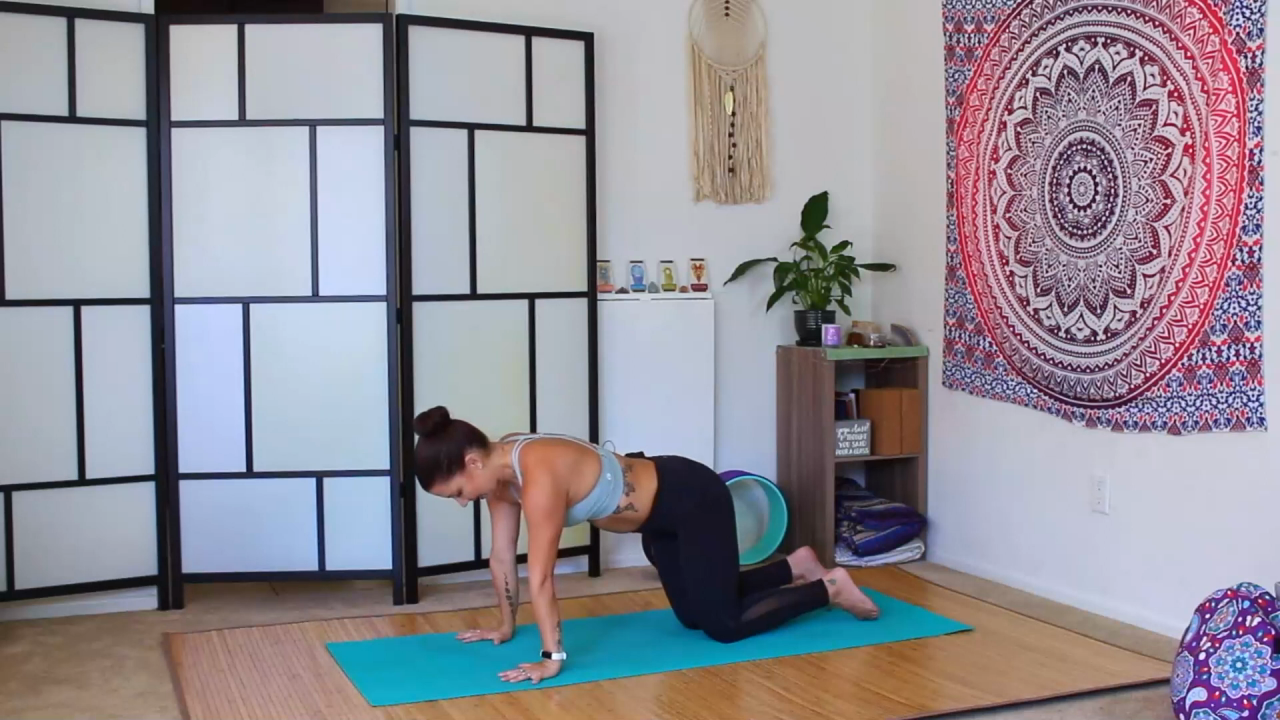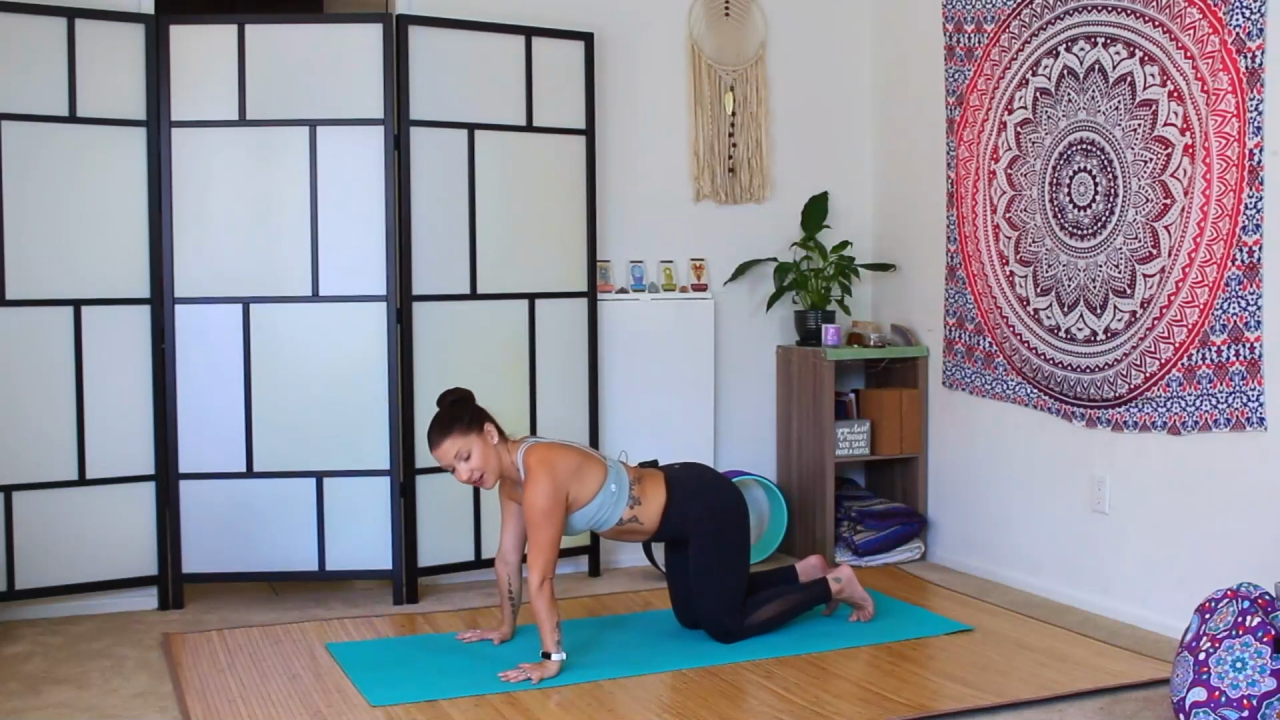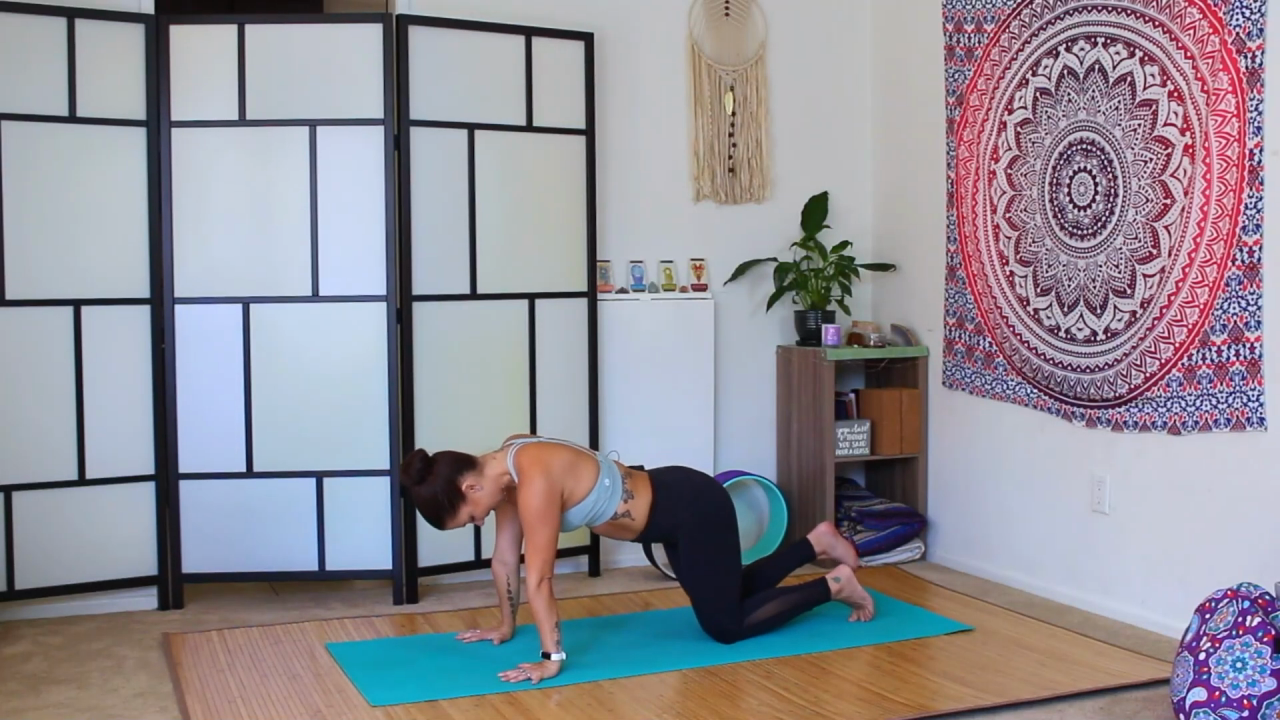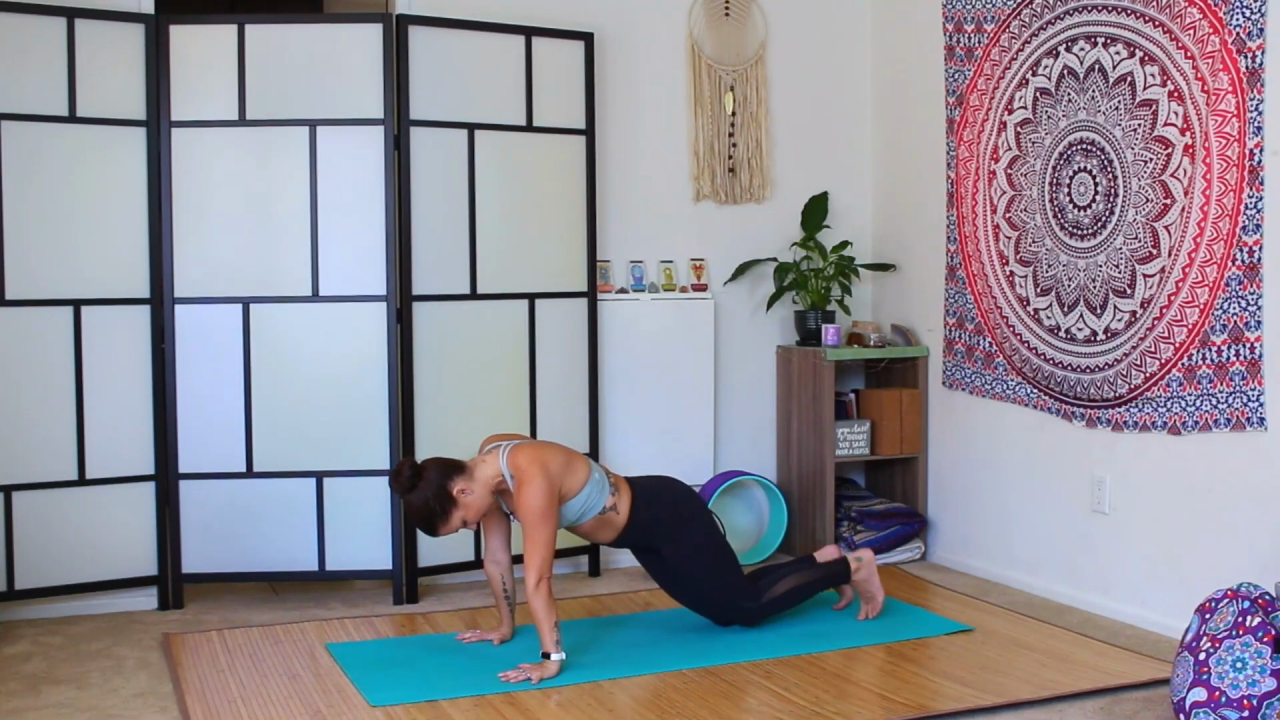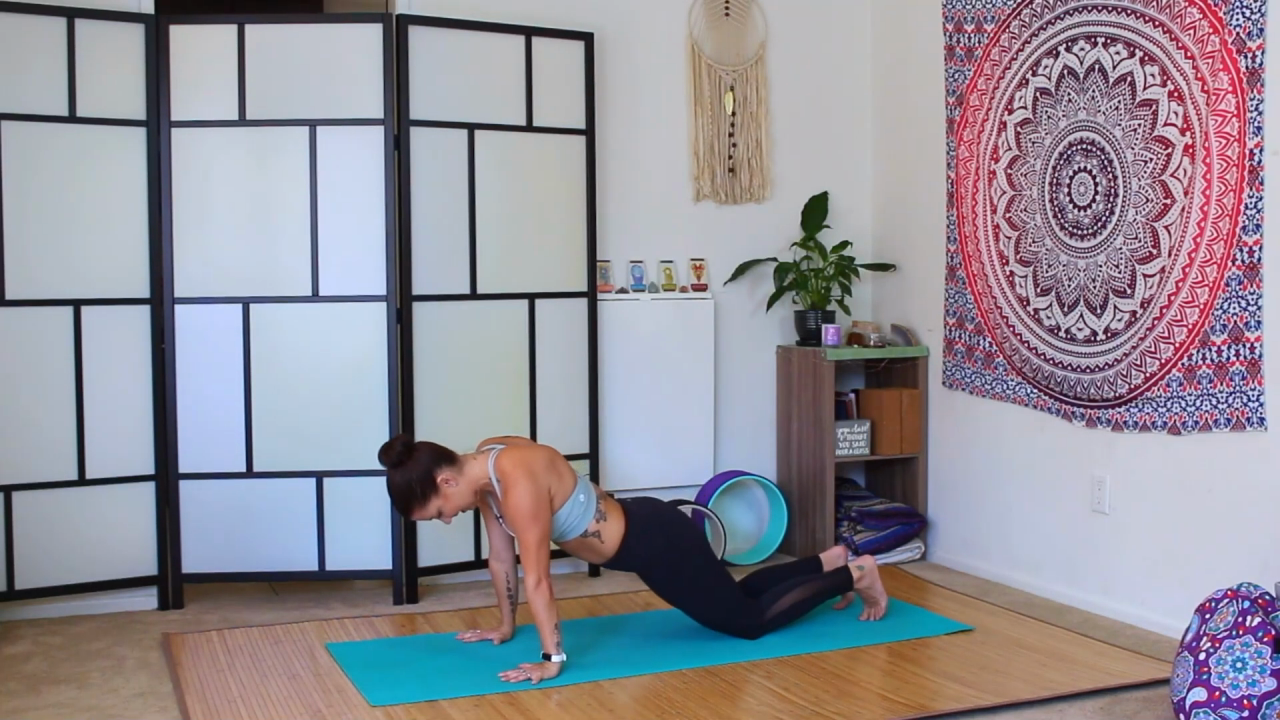
dt=1s
person 1, frame 1
left shoulder: (539, 474)
right shoulder: (500, 466)
left elbow: (540, 575)
right elbow: (502, 557)
left wrist: (552, 657)
right wrist: (505, 625)
left hip: (693, 499)
right hip: (665, 508)
left knee: (723, 625)
right knee: (692, 614)
left ankle: (830, 588)
right ankle: (796, 566)
person 1, frame 2
left shoulder: (540, 474)
right shoulder: (508, 472)
left elbow: (539, 577)
right elbow: (508, 557)
left wrist: (552, 658)
right wrist: (506, 625)
left hip: (708, 507)
right hip: (682, 506)
left knee: (725, 627)
right knee: (692, 616)
left ankle: (834, 586)
right ankle: (804, 573)
person 1, frame 3
left shoulder: (533, 479)
right shoulder: (504, 468)
left elbow: (538, 577)
right elbow: (505, 558)
left wrist: (552, 659)
right wrist: (505, 626)
left hip: (694, 508)
right hip: (671, 502)
left knee: (725, 626)
right knee: (725, 596)
left ankle: (834, 583)
right ankle: (816, 542)
person 1, frame 4
left shoulder: (530, 478)
right shoulder: (486, 468)
left elbow: (537, 577)
right elbow: (496, 558)
left wrist: (551, 658)
right wrist: (504, 626)
left hip: (667, 515)
right hip: (641, 528)
left knee: (746, 607)
right knee: (720, 611)
left ankle: (852, 565)
right ankle: (820, 560)
person 1, frame 5
left shoulder: (517, 479)
right shoulder: (483, 468)
left elbow: (537, 577)
right elbow: (501, 557)
left wrist: (552, 659)
right wrist: (505, 625)
left hip: (655, 541)
right hip: (636, 529)
left knee: (749, 621)
right knee: (732, 597)
left ankle: (853, 573)
right ankle: (827, 561)
